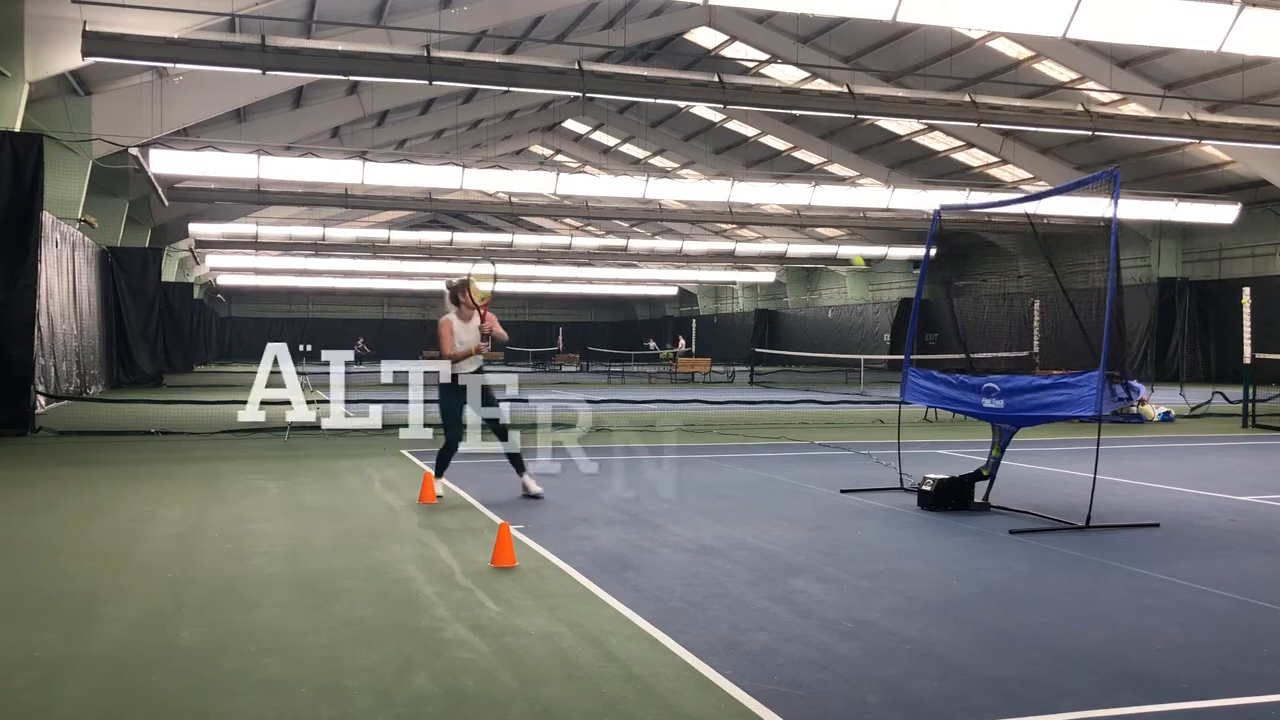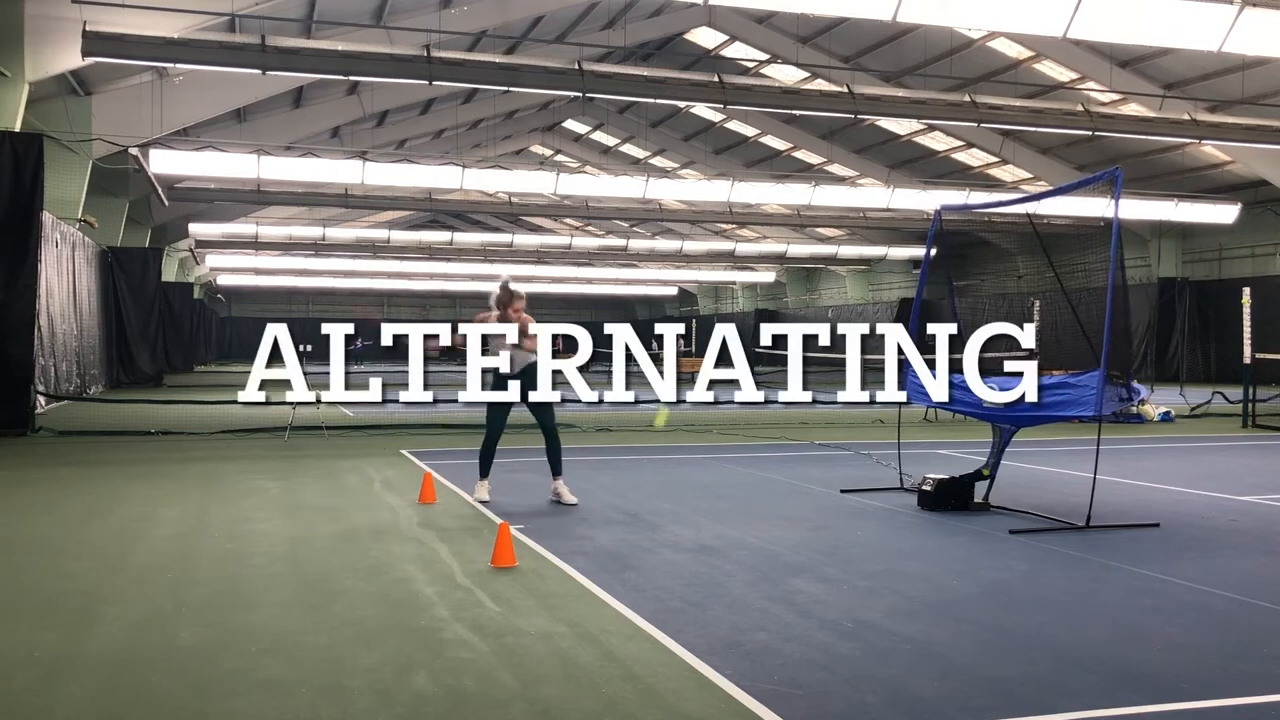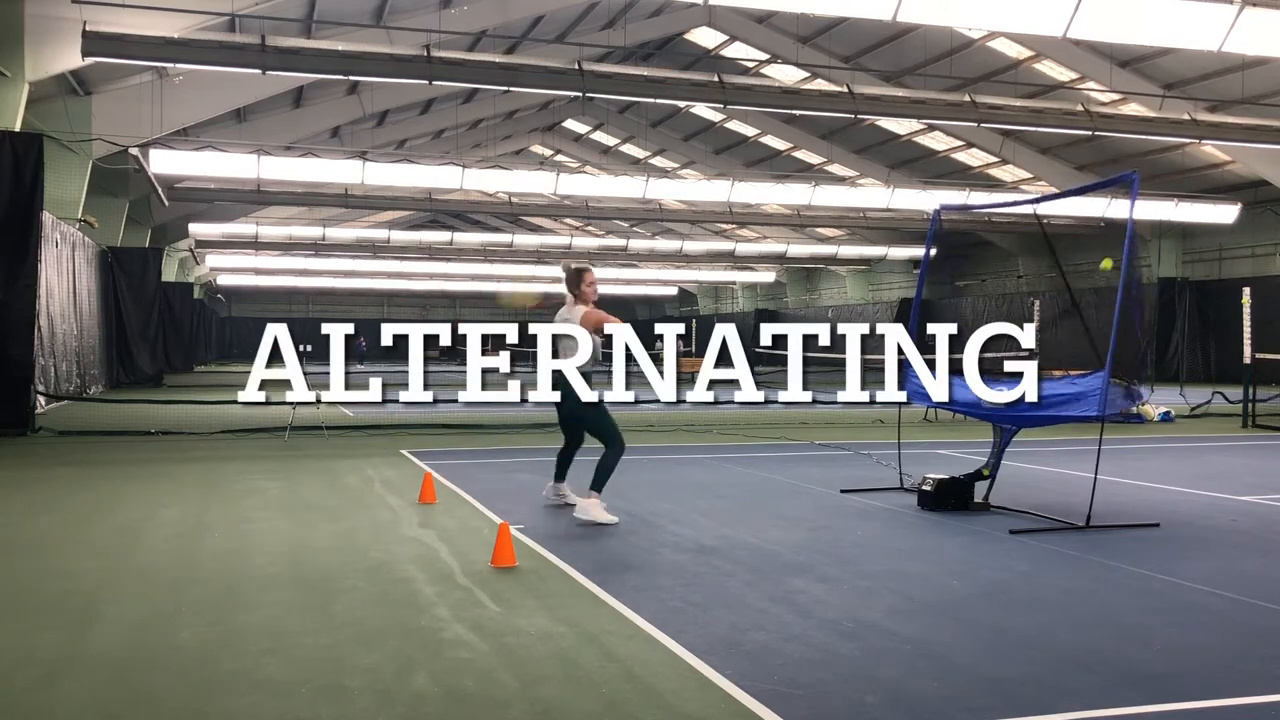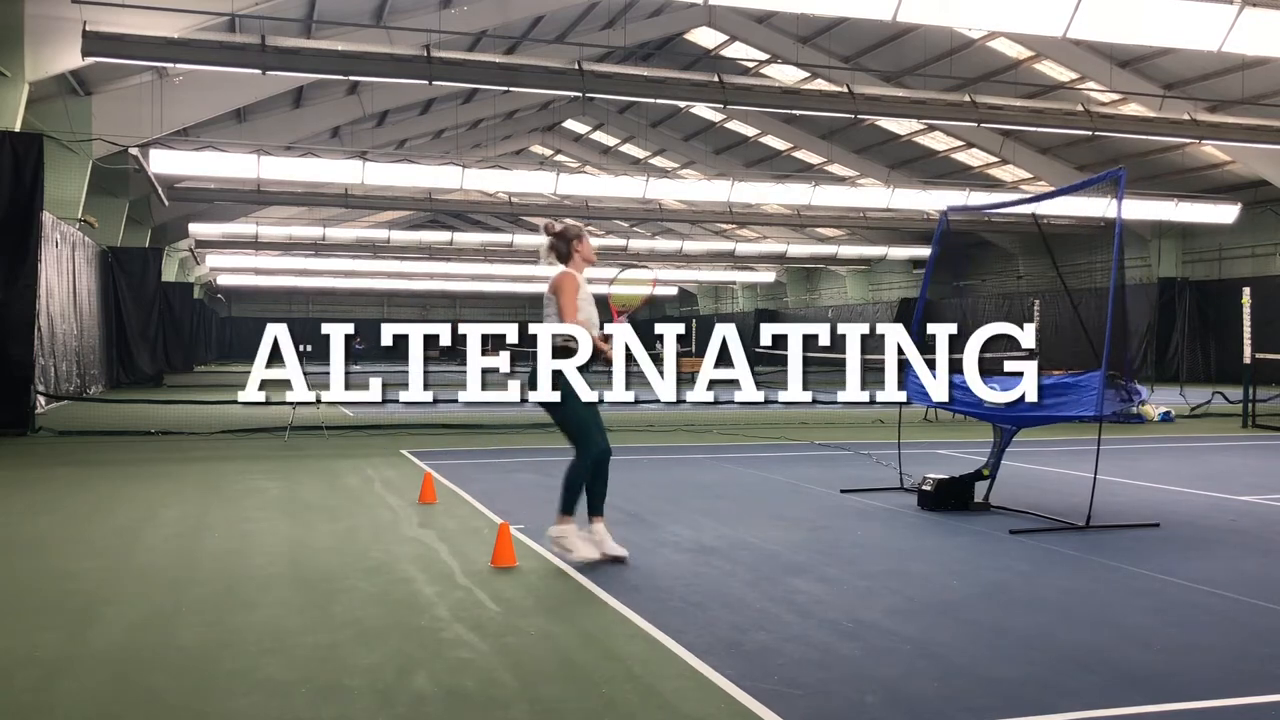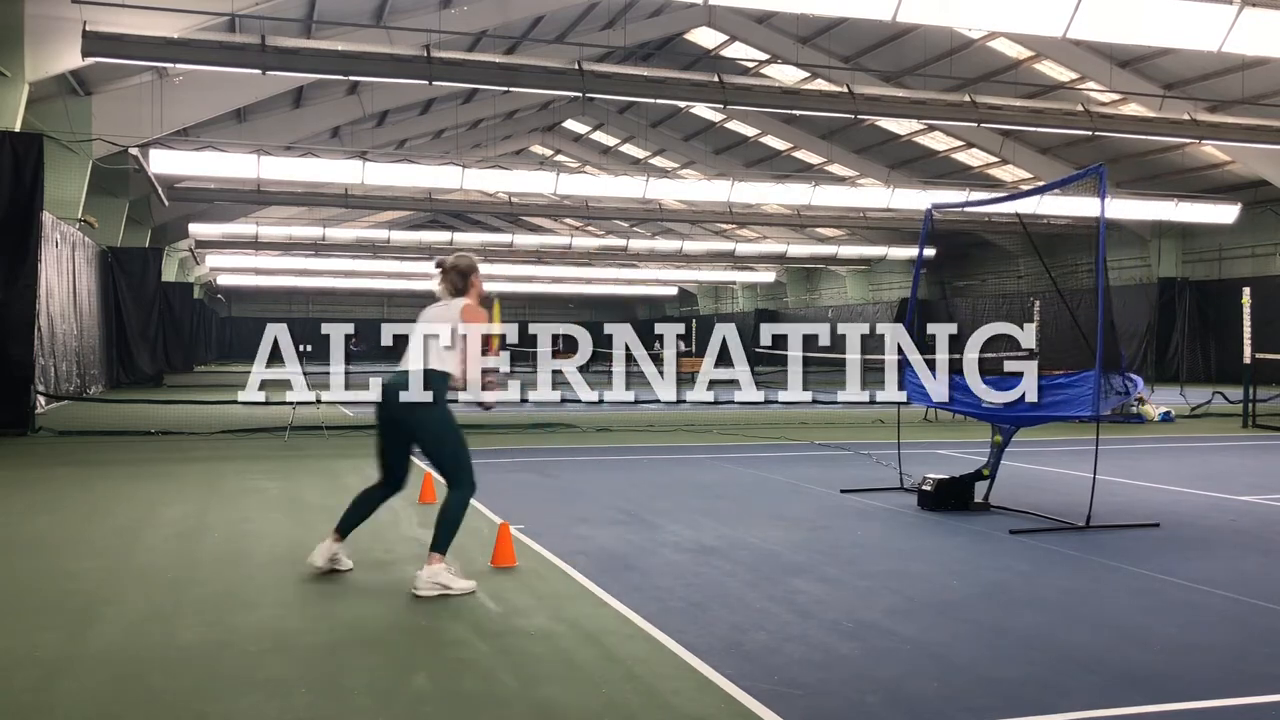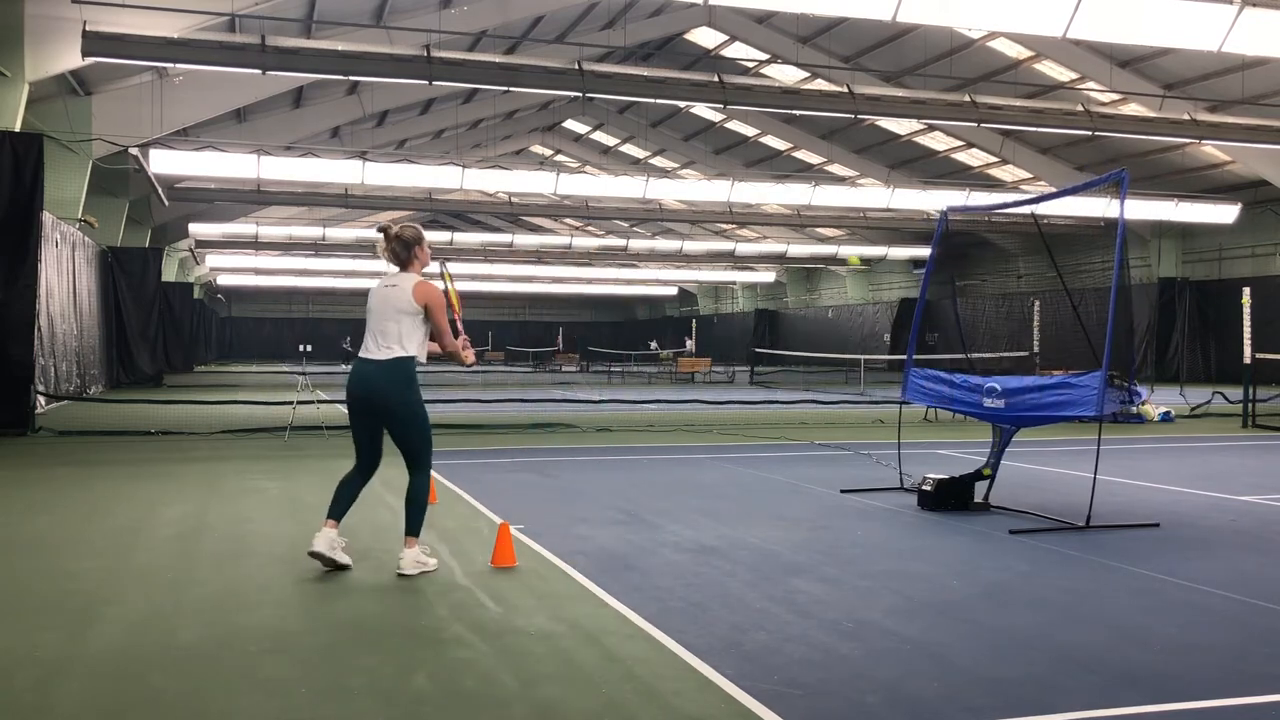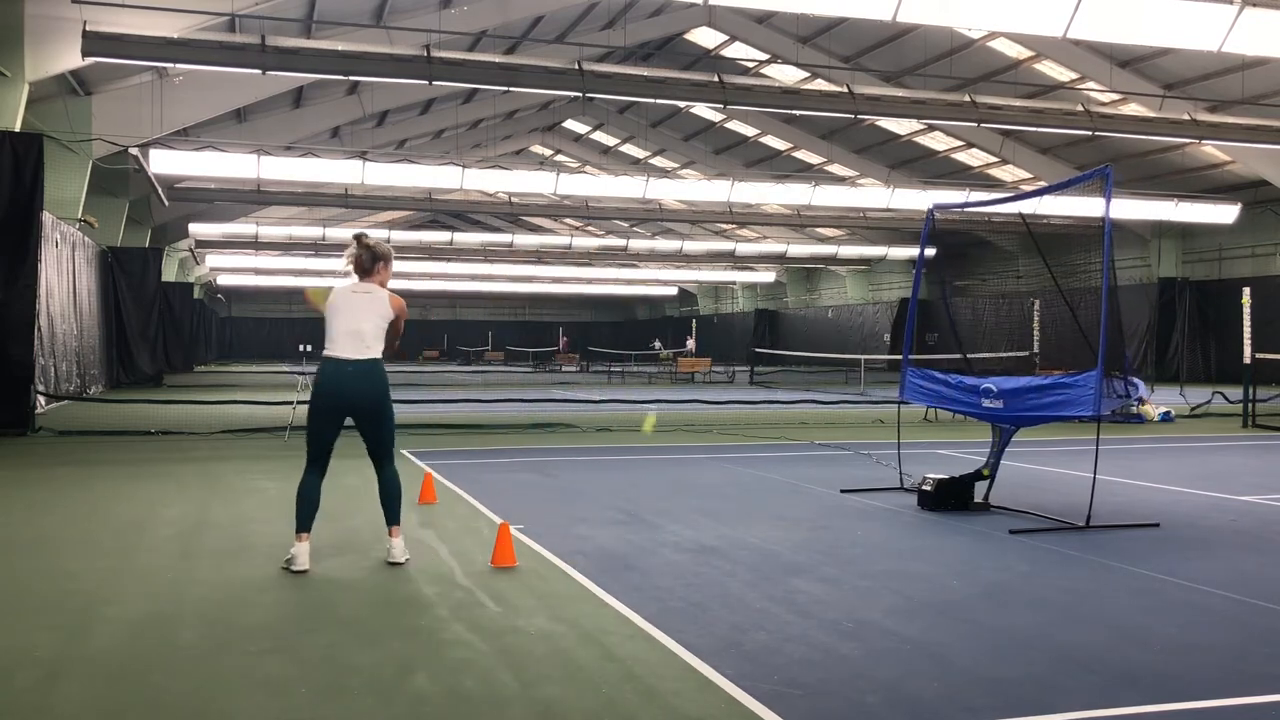
dt=0.7s
person 1, frame 1
left shoulder: (485, 317)
right shoulder: (447, 322)
left elbow: (503, 337)
right elbow: (448, 355)
left wrist: (492, 331)
right wrist: (472, 350)
right hip: (452, 383)
left knee: (503, 431)
right knee: (453, 441)
left ankle: (524, 479)
right ankle: (437, 480)
person 1, frame 2
left shoulder: (526, 322)
right shoulder: (485, 320)
left elbow: (534, 347)
left hip: (531, 378)
right hip: (503, 381)
left knee: (551, 432)
right knee: (492, 436)
left ankle: (558, 485)
right ankle: (482, 483)
person 1, frame 3
left shoulder: (563, 314)
right shoulder: (591, 315)
right elbow: (621, 326)
left wrist: (597, 337)
left hip: (562, 384)
right hip: (577, 388)
left knee: (574, 440)
right knee: (615, 444)
left ankle: (557, 487)
right ankle: (590, 503)
person 1, frame 4
left shoulder: (576, 282)
right shoulder: (565, 278)
right elbow: (570, 329)
left wrist: (602, 338)
right wrist: (603, 346)
left hip: (569, 376)
right hip: (556, 374)
left knee: (600, 453)
right knee: (589, 451)
left ankle: (596, 531)
right ankle: (563, 528)
person 1, frame 5
left shoulder: (431, 310)
right shoulder: (475, 312)
right elbow: (467, 371)
left wrist: (470, 384)
right wrist: (481, 391)
left hip: (393, 392)
right hip: (425, 398)
left knee: (391, 480)
right knee: (462, 484)
left ankle: (331, 548)
right ankle: (433, 569)
person 1, frame 6
left shoulder: (378, 289)
right shoulder: (427, 290)
right elbow: (449, 346)
left wrist: (449, 348)
right wrist: (462, 354)
left hip: (361, 377)
right hip: (396, 381)
left knee: (365, 464)
right knee: (419, 467)
left ankle: (327, 535)
right ankle: (411, 552)
person 1, frame 7
left shoulder: (334, 295)
right shoulder: (394, 302)
left hip: (330, 378)
right hip: (370, 381)
left knee: (315, 467)
right knee: (385, 464)
left ankle: (301, 548)
right ankle: (396, 542)
